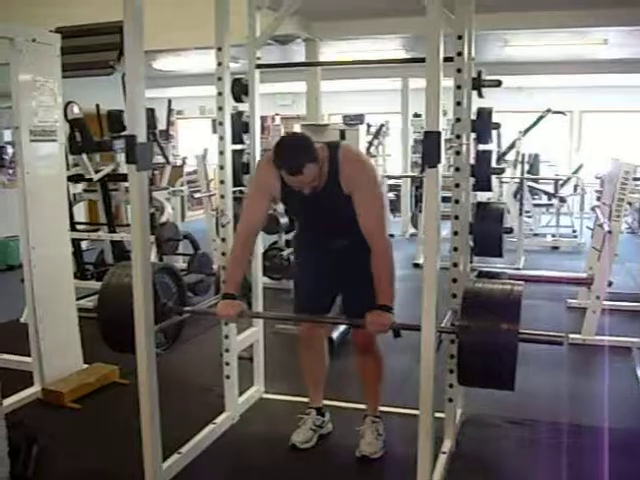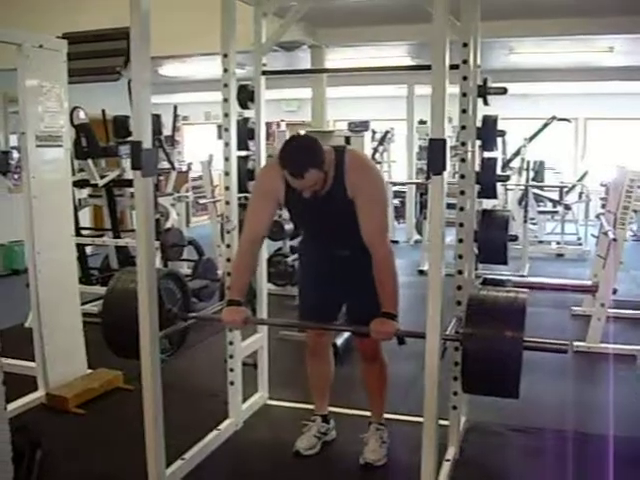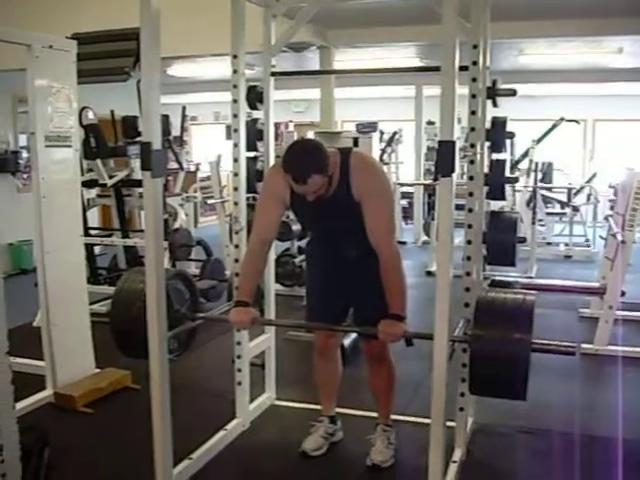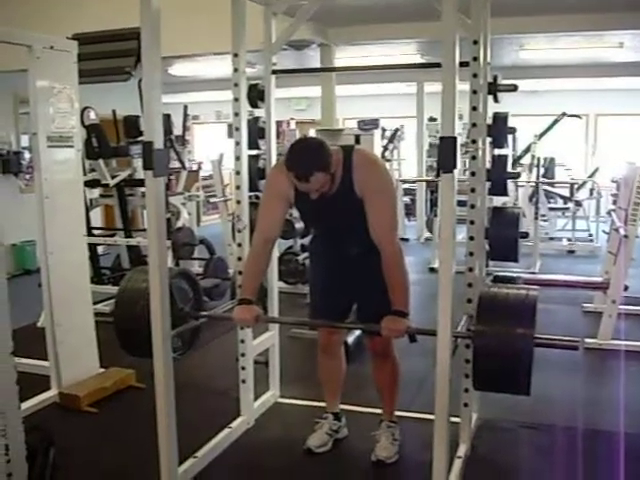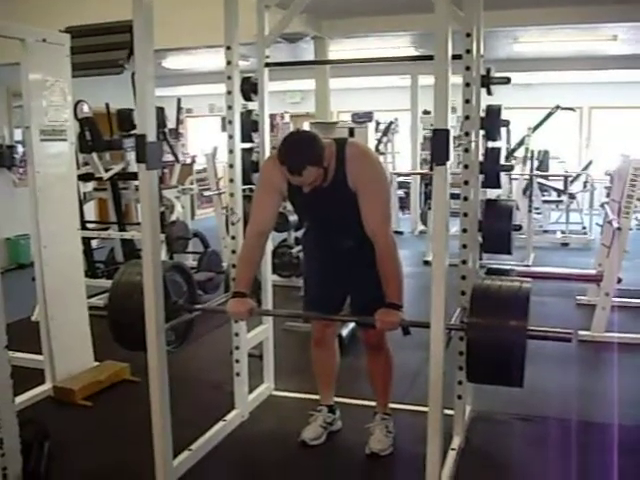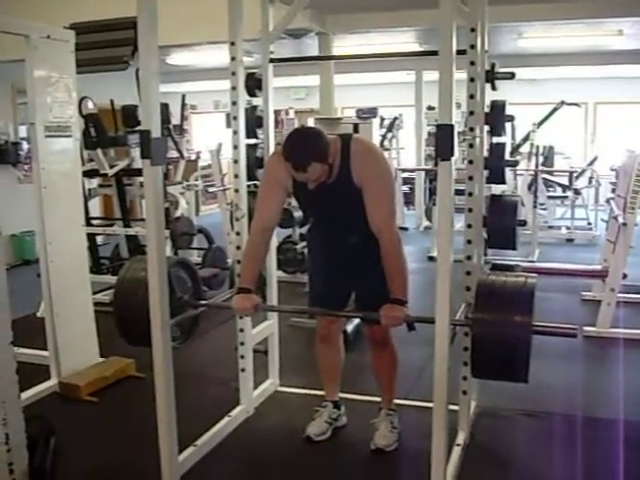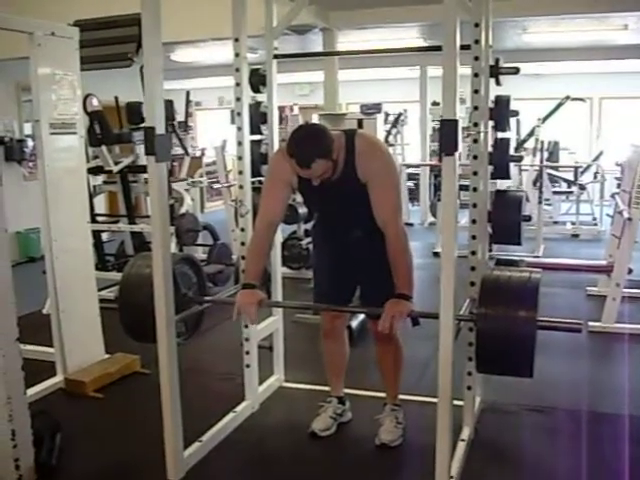
dt=0.7s
person 1, frame 1
left shoulder: (352, 166)
right shoulder: (267, 173)
left elbow: (378, 238)
right elbow: (246, 231)
left wrist: (384, 305)
right wrist: (230, 293)
left hip: (358, 250)
right hip: (313, 248)
left knee: (364, 336)
right knee: (309, 331)
left ankle: (373, 420)
right ankle: (317, 414)
person 1, frame 2
left shoulder: (359, 172)
right shoulder: (271, 177)
left elbow: (379, 246)
right elbow: (251, 239)
left wrist: (388, 313)
right wrist: (235, 300)
left hip: (362, 258)
right hip: (317, 256)
left knee: (369, 346)
right knee: (316, 340)
left ankle: (377, 428)
right ankle: (322, 421)
person 1, frame 3
left shoulder: (365, 173)
right shoulder: (277, 180)
left elbow: (386, 247)
right elbow: (260, 241)
left wrist: (396, 315)
right wrist: (243, 301)
left hip: (369, 259)
right hip: (324, 257)
left knee: (375, 347)
right knee: (323, 341)
left ankle: (384, 429)
right ankle: (328, 422)
person 1, frame 4
left shoulder: (367, 170)
right shoulder: (280, 178)
left elbow: (388, 244)
right elbow: (263, 239)
left wrist: (399, 311)
right wrist: (246, 299)
left hip: (373, 256)
right hip: (328, 254)
left knee: (380, 344)
right knee: (327, 339)
left ankle: (389, 425)
right ankle: (333, 418)
person 1, frame 5
left shoulder: (360, 162)
right shoulder: (273, 170)
left elbow: (382, 236)
right elbow: (257, 231)
left wrist: (393, 304)
right wrist: (240, 292)
left hip: (366, 249)
right hip: (321, 247)
left knee: (374, 336)
right knee: (321, 331)
left ankle: (382, 418)
right ankle: (327, 411)
person 1, frame 6
left shoulder: (365, 159)
right shoulder: (278, 166)
left elbow: (386, 232)
right elbow: (262, 227)
left wrist: (398, 300)
right wrist: (245, 288)
left hip: (371, 244)
right hip: (326, 243)
left knee: (379, 332)
right knee: (326, 327)
left ankle: (388, 413)
right ankle: (332, 406)
person 1, frame 7
left shoulder: (370, 154)
right shoulder: (283, 163)
left elbow: (392, 227)
right elbow: (266, 223)
left wrist: (403, 294)
right wrist: (250, 284)
left hip: (376, 239)
right hip: (331, 238)
left knee: (384, 326)
right knee: (331, 322)
left ankle: (392, 408)
right ankle: (337, 402)
